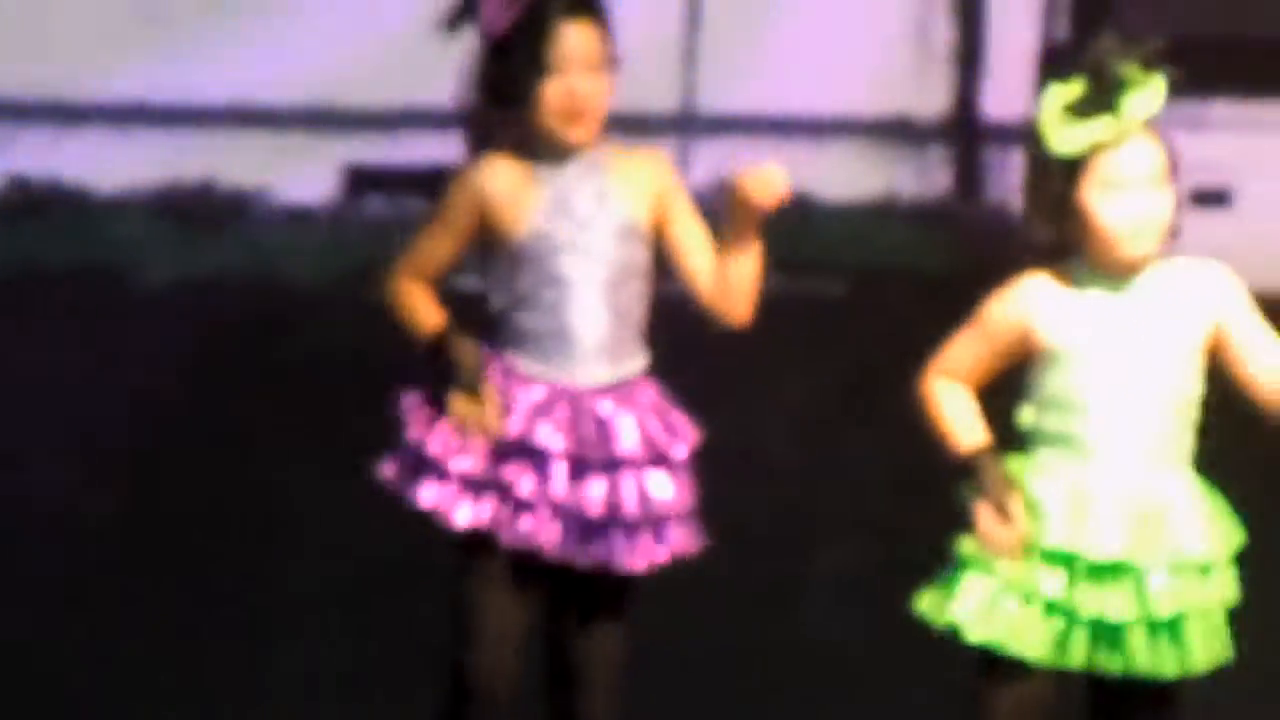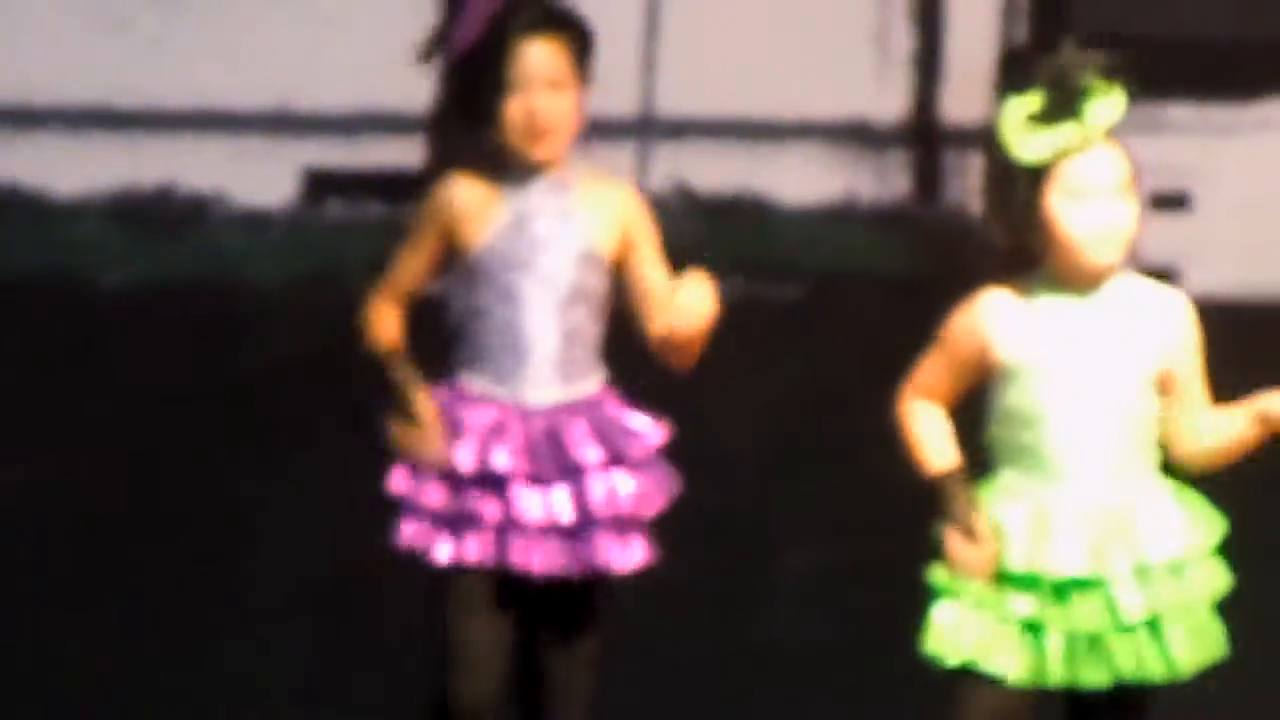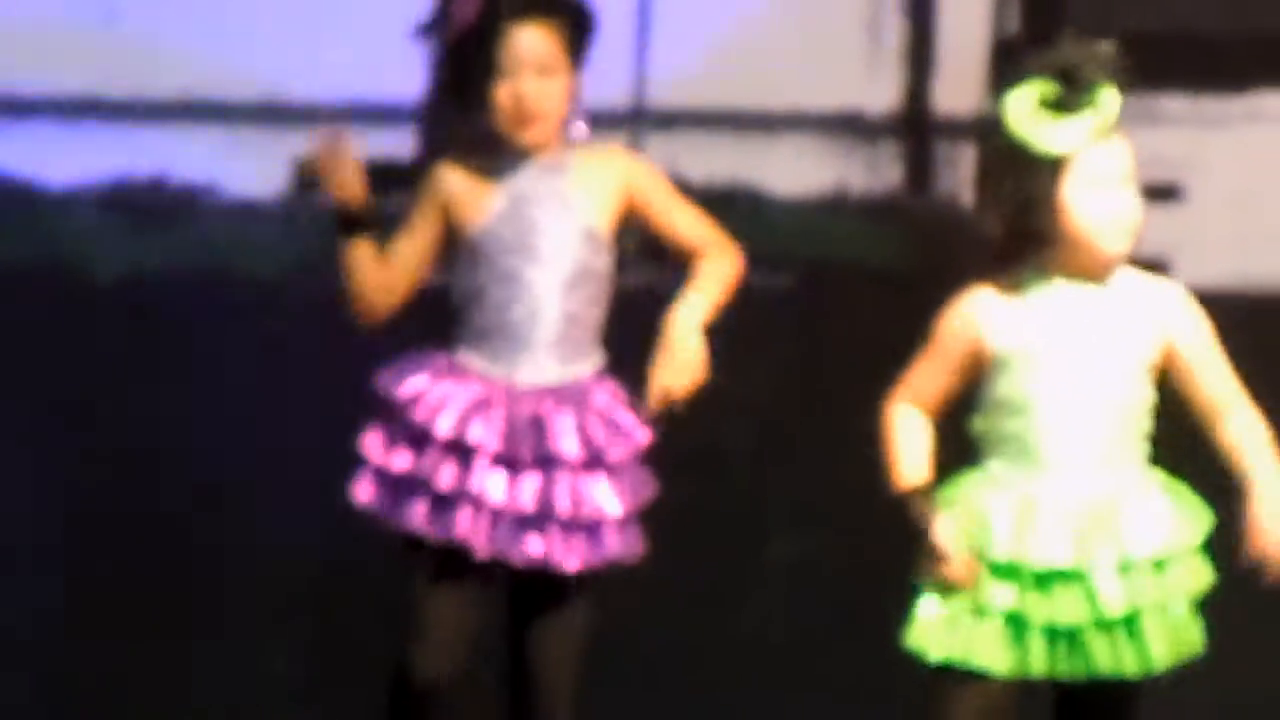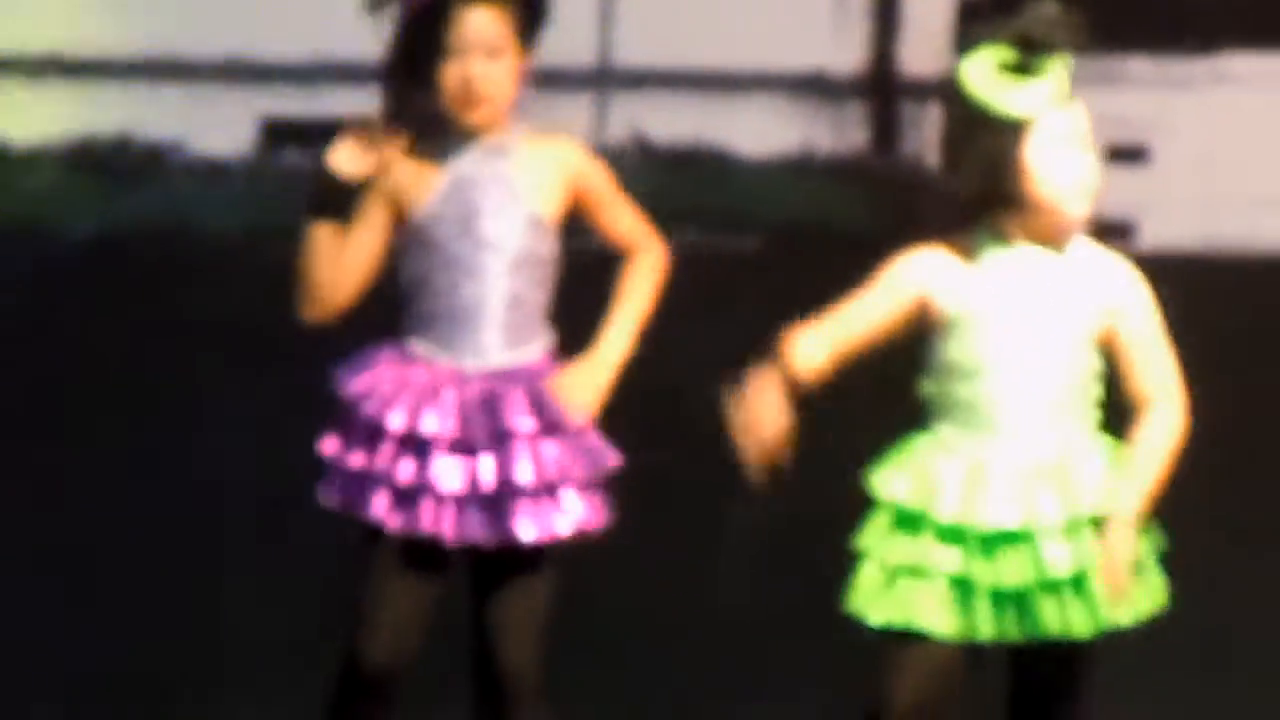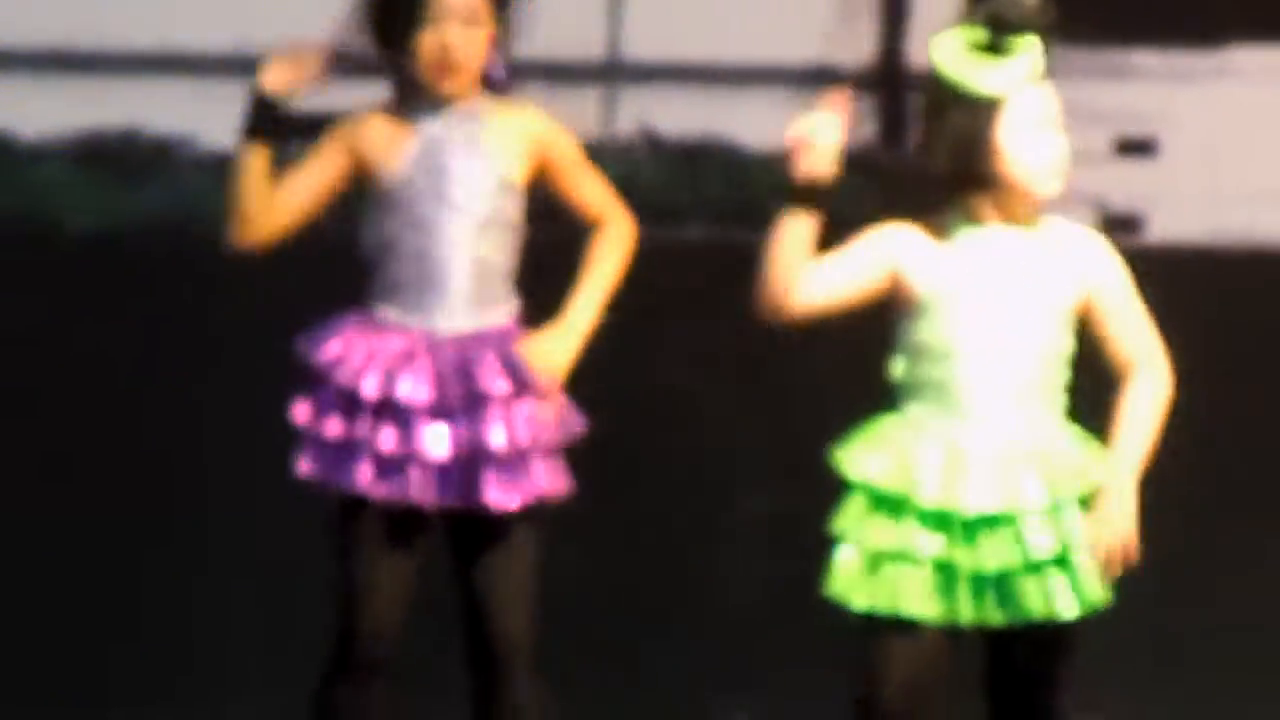
dt=0.2s
person 1, frame 1
left shoulder: (648, 176)
right shoulder: (493, 181)
left elbow: (731, 305)
right elbow: (408, 281)
left wrist: (747, 217)
right wrist: (457, 353)
left hip: (615, 438)
right hip: (518, 434)
person 1, frame 2
left shoulder: (616, 203)
right shoulder: (460, 197)
left elbow: (673, 351)
right elbow: (384, 303)
left wrist: (696, 305)
right wrist: (403, 378)
left hip: (579, 460)
right hip: (480, 462)
person 1, frame 3
left shoulder: (614, 173)
right shoulder: (456, 181)
left elbow: (721, 251)
right elbow: (379, 297)
left wrist: (686, 322)
right wrist: (353, 211)
left hip: (568, 442)
right hip: (469, 433)
person 1, frame 4
left shoulder: (559, 162)
right shoulder: (400, 168)
left elbow: (647, 250)
right elbow: (321, 300)
left wrist: (602, 360)
right wrist: (334, 189)
left hip: (521, 425)
right hip: (421, 422)
right knee: (378, 655)
person 1, frame 5
left shoulder: (526, 130)
right shoulder: (367, 133)
left elbow: (616, 225)
right elbow: (250, 229)
left wrist: (568, 332)
left hip: (490, 397)
right hip: (390, 393)
left knee: (506, 637)
right knee: (367, 634)
person 2, frame 1
left shoulder: (1207, 291)
right shoulder: (1035, 301)
right elbow: (942, 380)
right wrist: (985, 470)
left hip: (1158, 561)
right hip: (1047, 554)
person 2, frame 2
left shoulder: (1165, 313)
right shoulder: (994, 317)
left elbow: (1192, 440)
right elbow: (918, 401)
right wrist: (954, 494)
left hip: (1130, 572)
right hip: (1016, 572)
person 2, frame 3
left shoulder: (1160, 306)
right shoulder: (985, 312)
right elbow: (907, 407)
right wrist: (924, 509)
left hip: (1117, 563)
right hip: (1001, 563)
person 2, frame 4
left shoulder: (1111, 280)
right shoulder: (938, 269)
left elbow: (1164, 403)
right elbow: (821, 338)
left wrist: (1125, 518)
right wrist: (775, 380)
left hip: (1065, 532)
right hip: (949, 524)
person 2, frame 5
left shoulder: (1082, 254)
right shoulder: (911, 248)
left elbow: (1149, 368)
right elbow: (789, 295)
left wrist: (1122, 483)
left hip: (1040, 509)
right hip: (924, 505)
